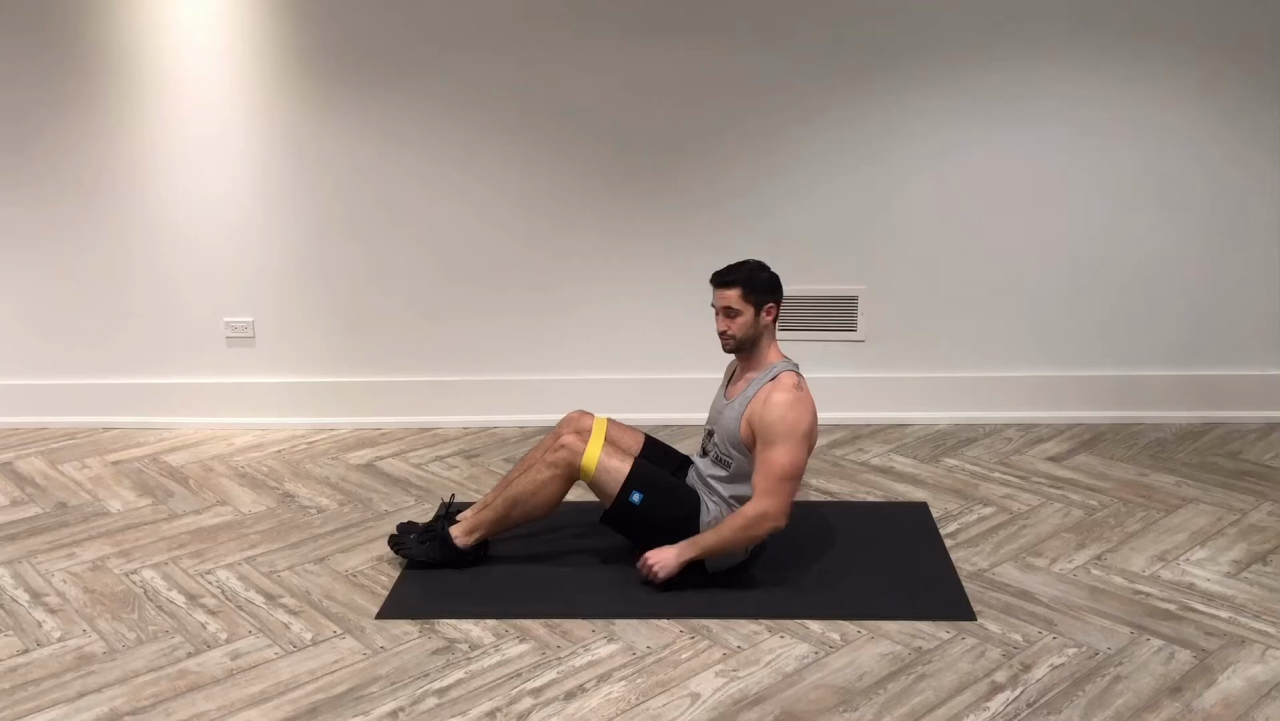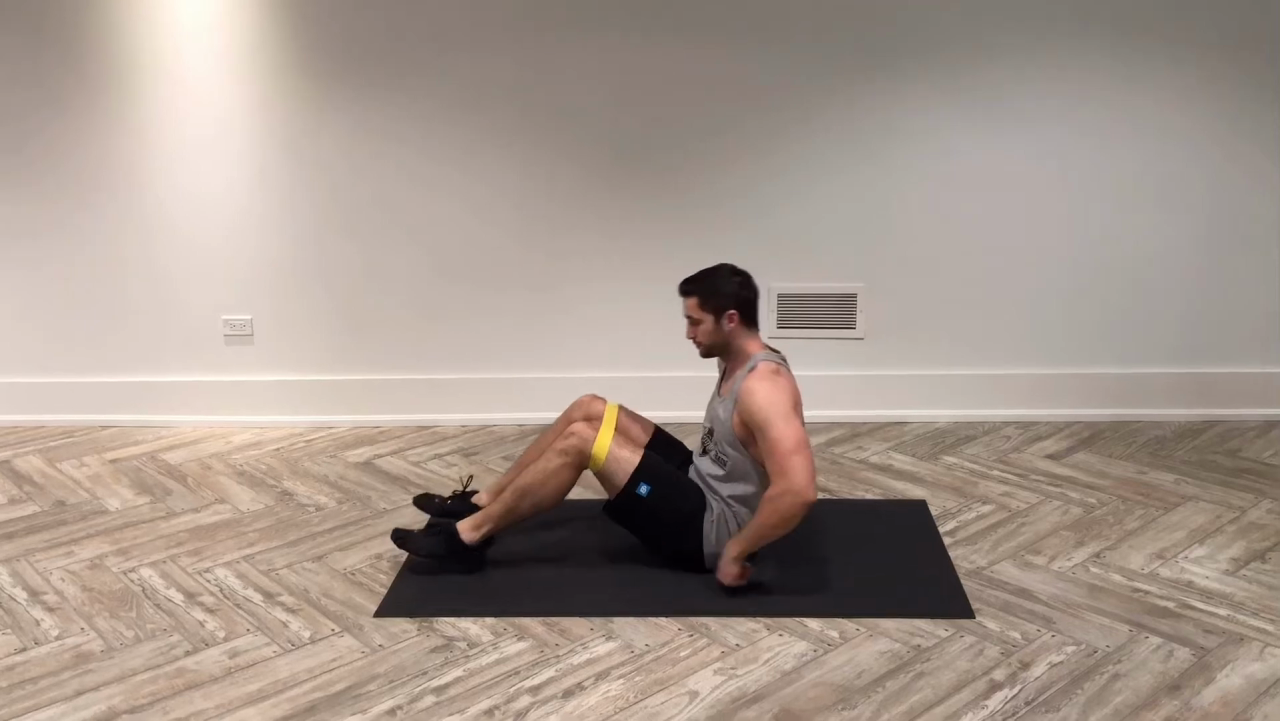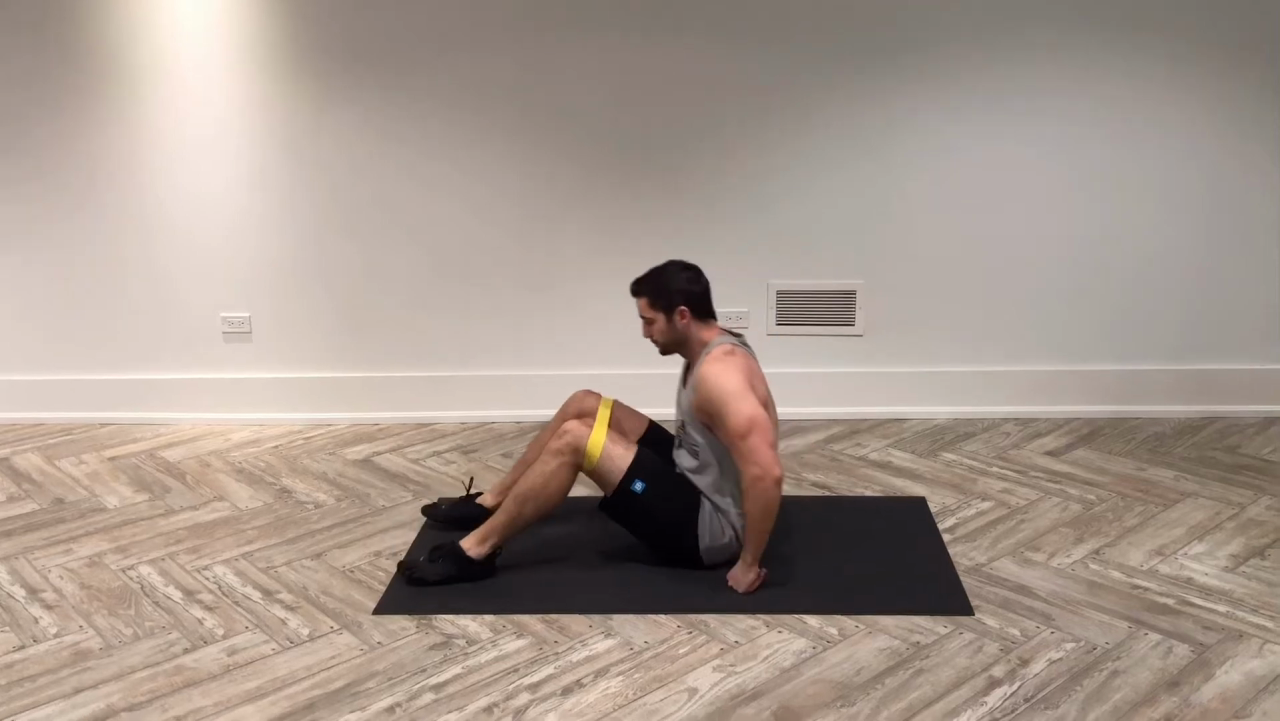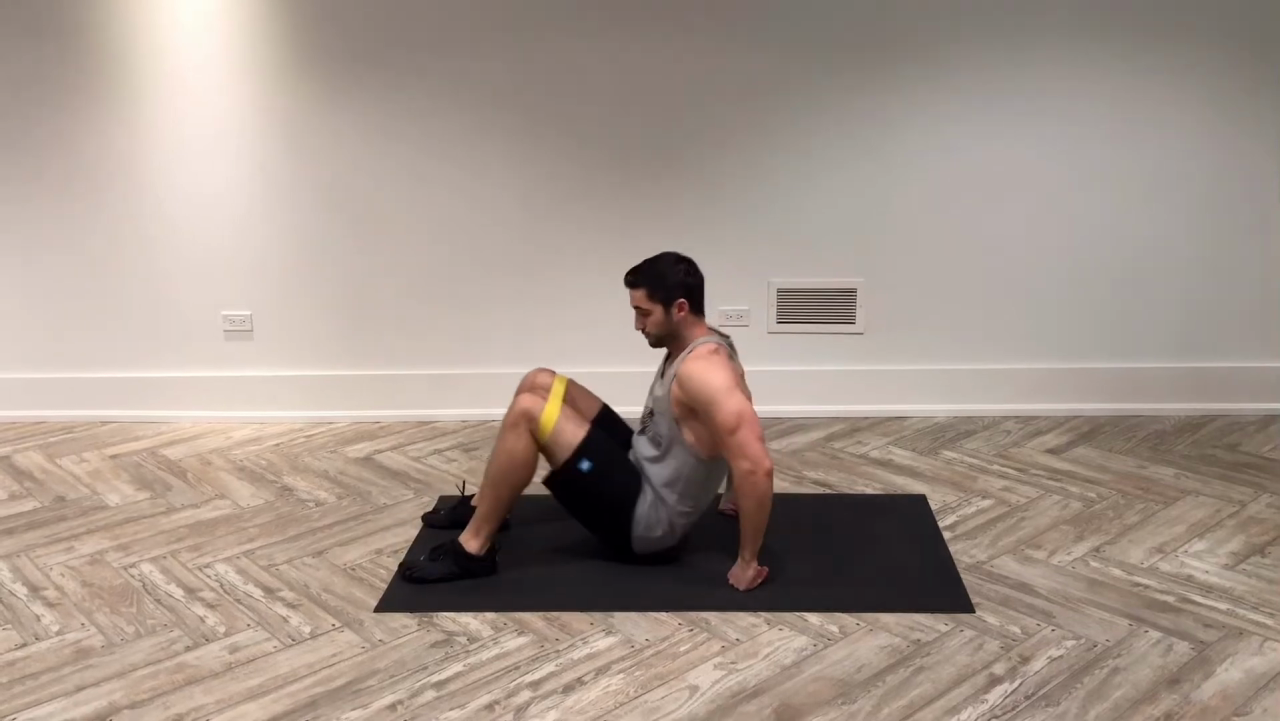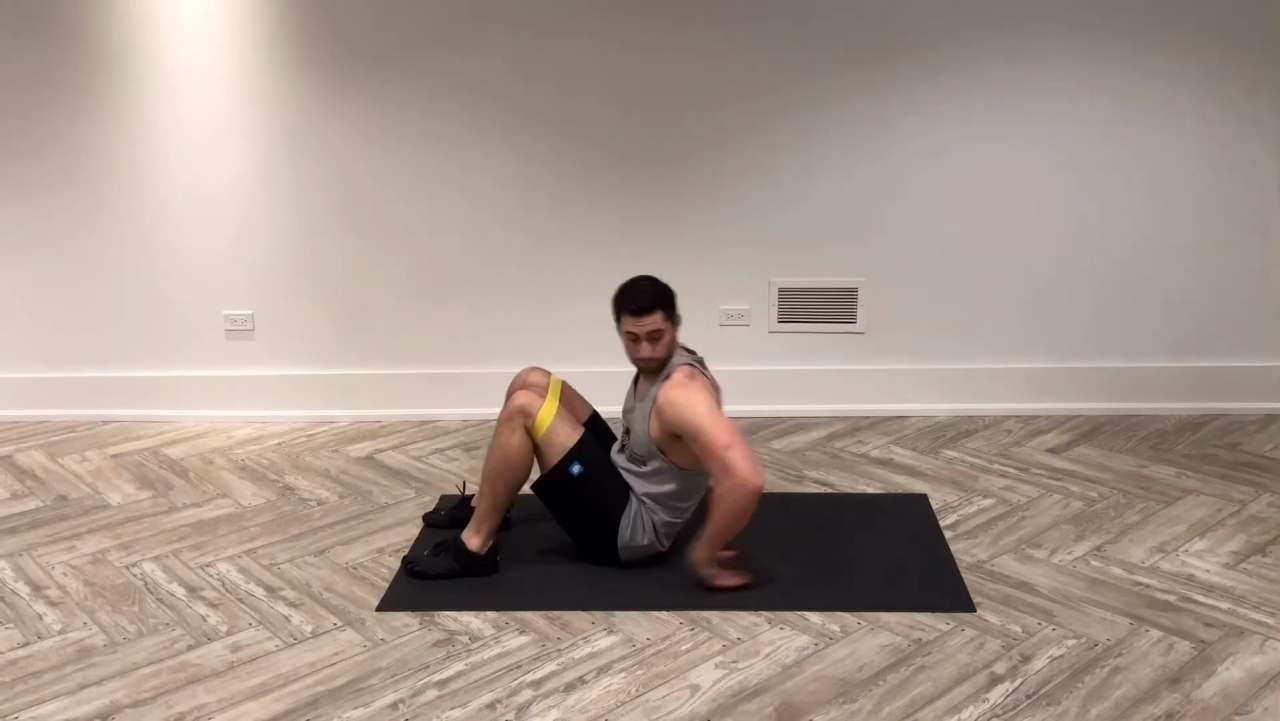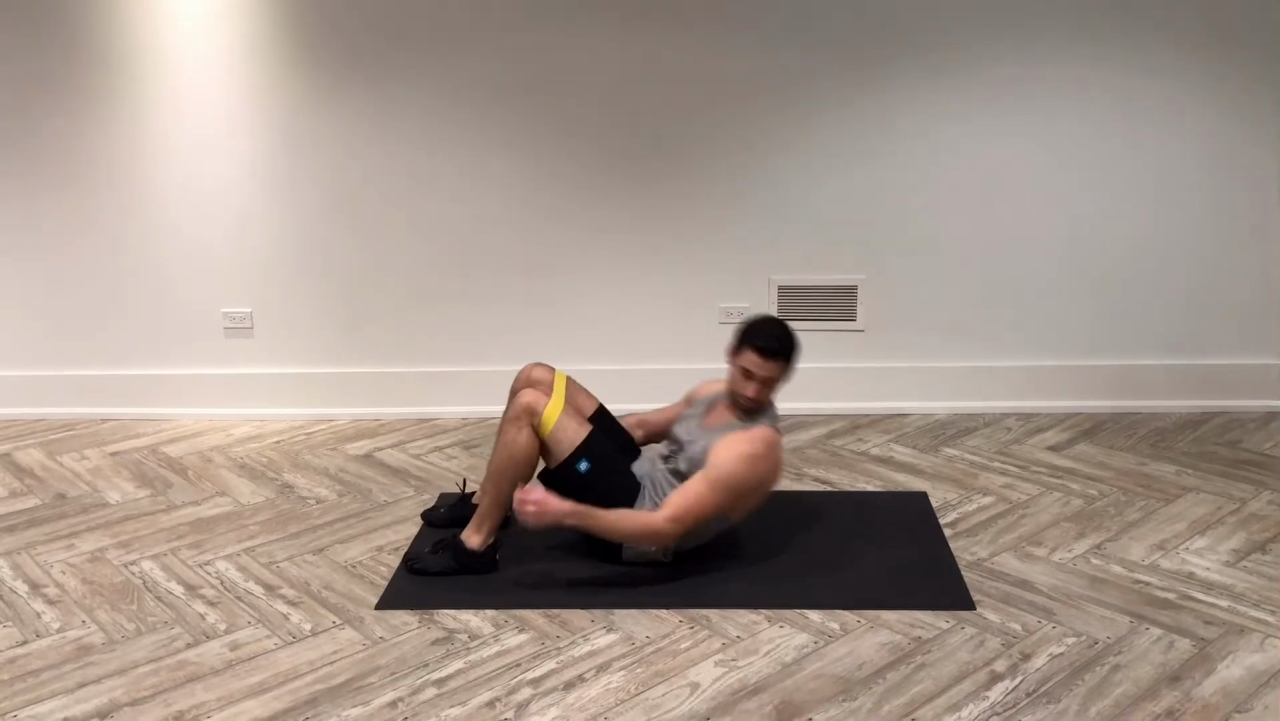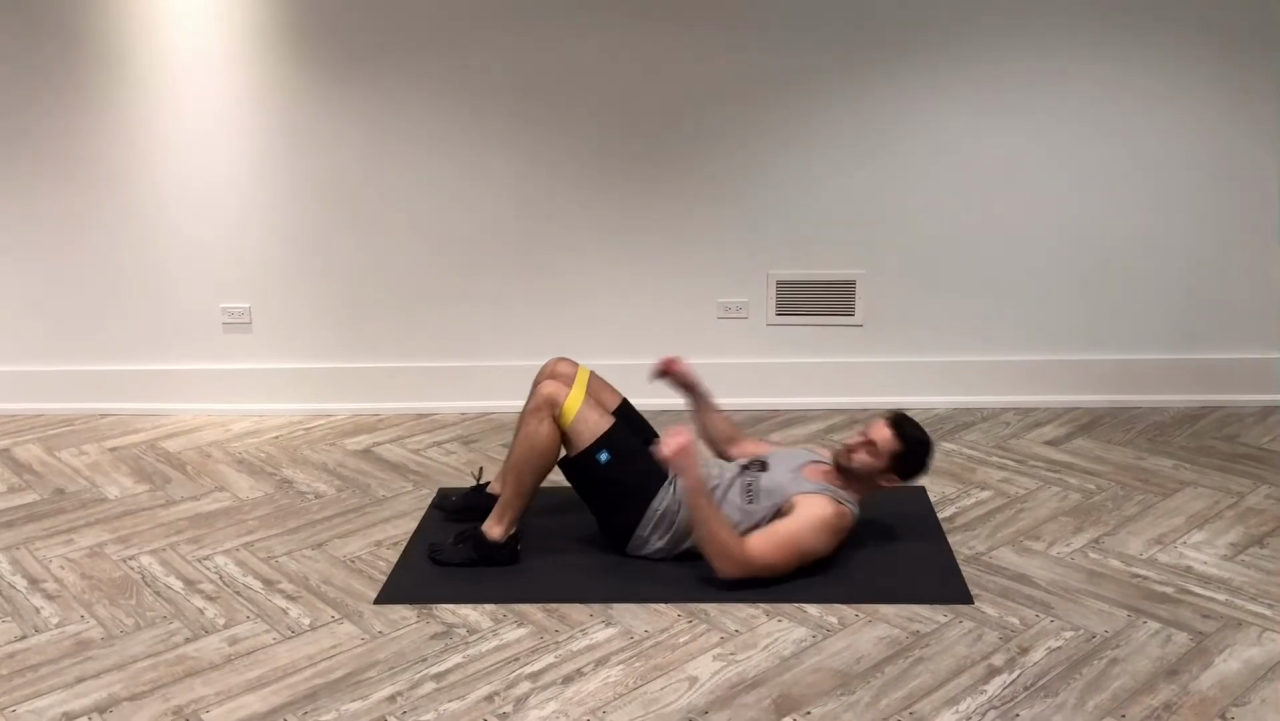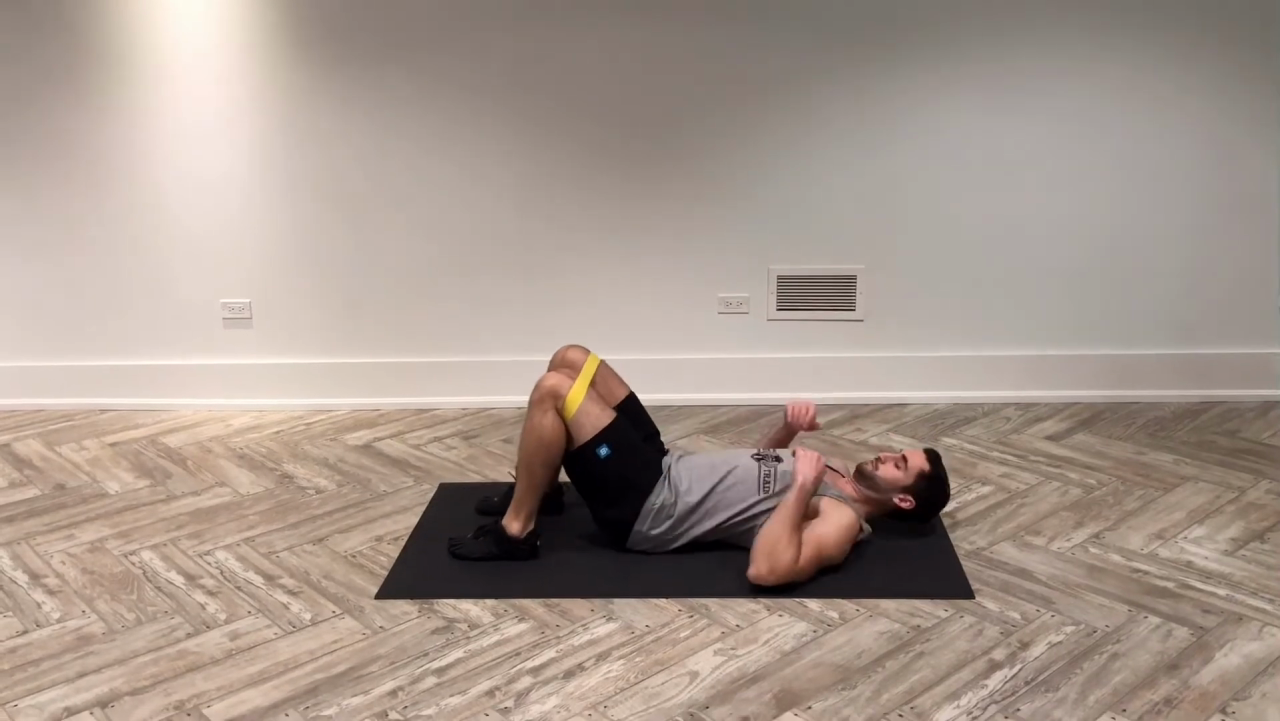
dt=0.3s
person 1, frame 1
left shoulder: (782, 398)
right shoulder: (742, 366)
left elbow: (769, 513)
left wrist: (679, 553)
left hip: (710, 525)
right hip: (698, 486)
left knee: (570, 450)
right knee: (577, 425)
left ankle: (461, 541)
right ankle: (469, 518)
person 1, frame 2
left shoulder: (763, 386)
right shoulder: (738, 362)
left elbow: (798, 491)
left wrist: (735, 554)
left hip: (712, 527)
right hip: (699, 484)
left knee: (579, 439)
right knee: (589, 409)
left ankle: (468, 537)
right ankle: (483, 501)
person 1, frame 3
left shoulder: (719, 371)
right shoulder: (716, 347)
left elbow: (766, 473)
left wrist: (748, 564)
right wrist: (737, 499)
left hip: (708, 529)
left knee: (571, 439)
right knee: (583, 405)
left ankle: (475, 552)
right ankle: (491, 503)
person 1, frame 4
left shoulder: (702, 368)
right shoulder: (703, 344)
left elbow: (756, 466)
right elbow: (738, 427)
left wrist: (748, 562)
right wrist: (740, 500)
left hip: (647, 516)
left knee: (527, 410)
right knee: (539, 383)
left ankle: (472, 549)
right ankle: (484, 503)
person 1, frame 5
left shoulder: (679, 390)
right shoulder: (664, 365)
left elbow: (747, 479)
left wrist: (705, 553)
left hip: (631, 523)
left knee: (524, 407)
right knee: (532, 381)
left ankle: (475, 549)
right ankle: (486, 504)
person 1, frame 6
left shoulder: (752, 450)
right shoulder: (718, 392)
left elbow: (659, 529)
right elbow: (649, 425)
left wrist: (566, 511)
right wrist: (590, 432)
left hip: (639, 516)
left knee: (530, 404)
right knee: (536, 377)
left ankle: (475, 546)
right ankle: (484, 505)
person 1, frame 7
left shoulder: (826, 516)
right shoulder: (825, 463)
left elbow: (730, 564)
left wrist: (691, 474)
right wrist: (692, 388)
left hip: (650, 517)
right hip: (663, 481)
left knee: (551, 397)
right knee: (560, 370)
left ankle: (497, 536)
right ankle: (499, 493)
person 1, frame 8
left shoulder: (841, 521)
right shoulder: (836, 473)
left elbow: (766, 570)
left wrist: (804, 487)
right wrist: (789, 427)
left hip: (646, 511)
right hip: (666, 469)
left knee: (553, 389)
right knee: (572, 358)
left ankle: (515, 531)
right ankle: (540, 489)
